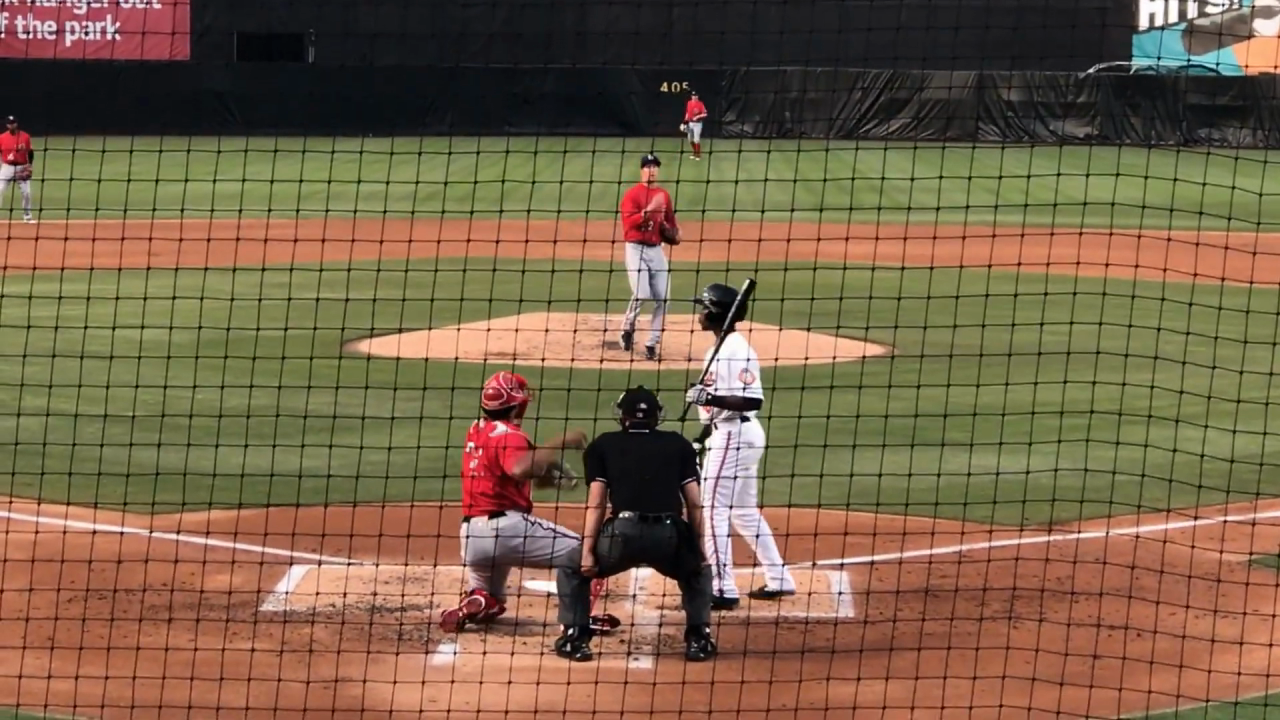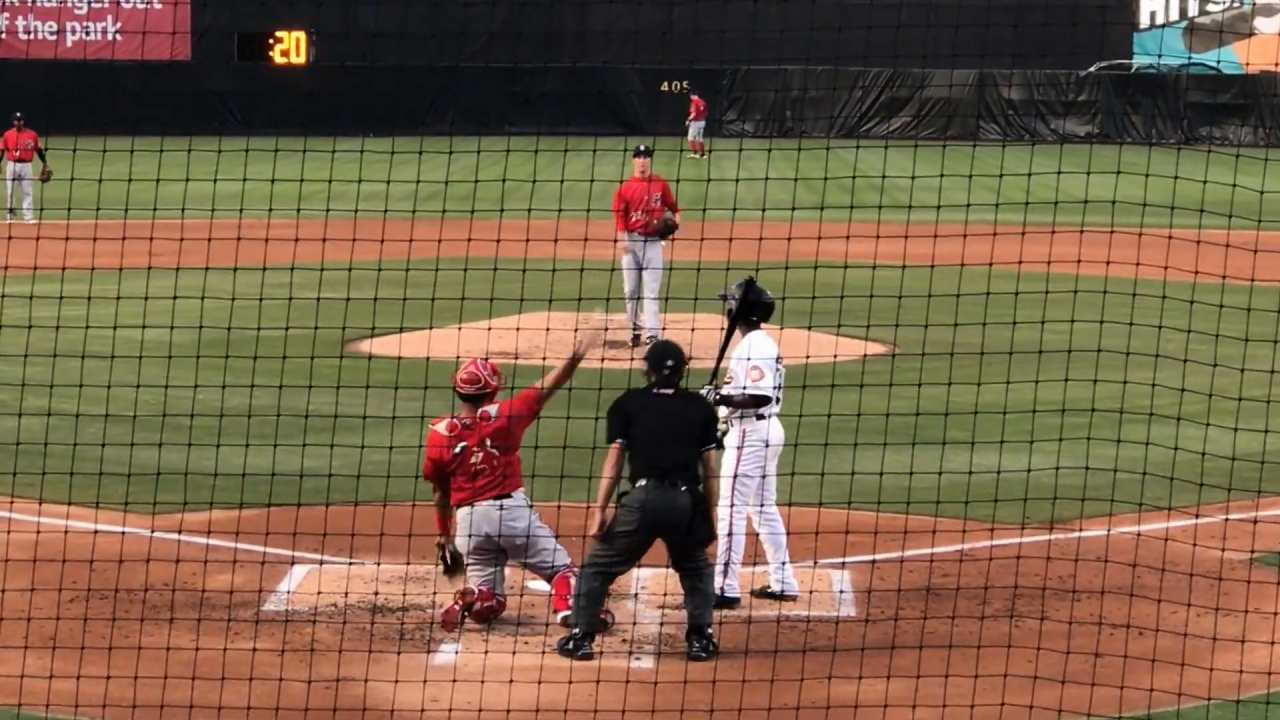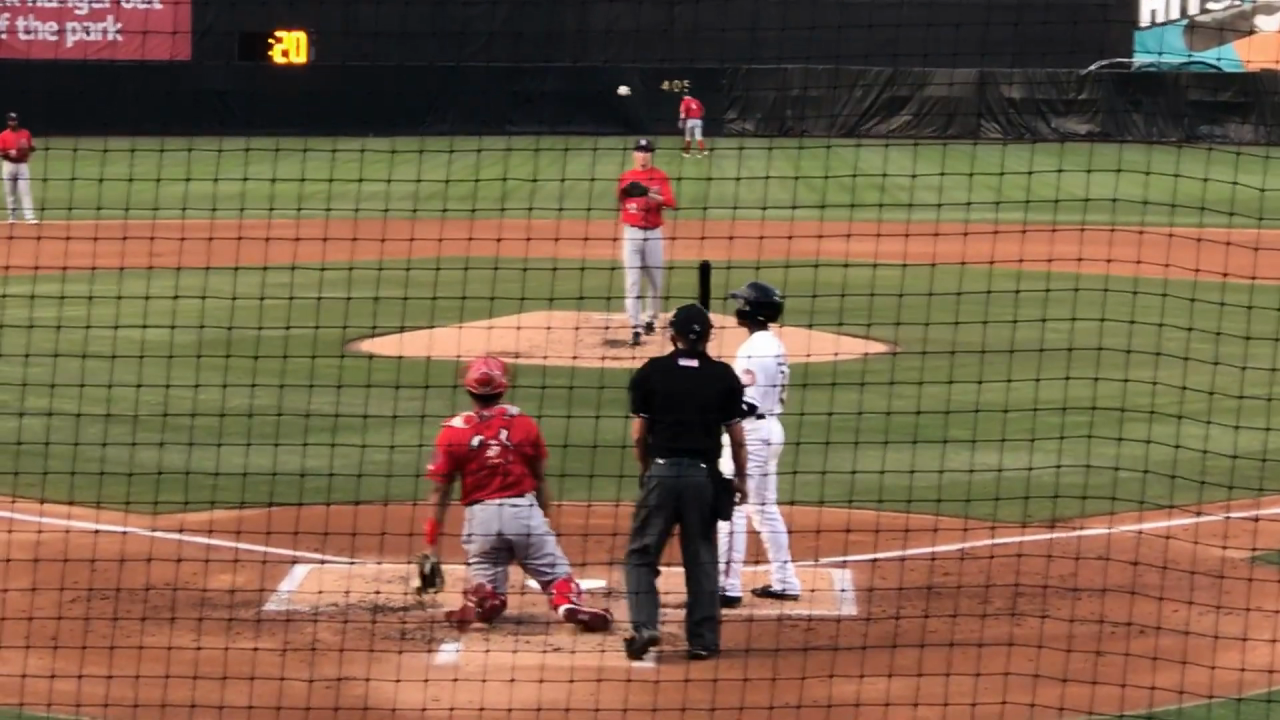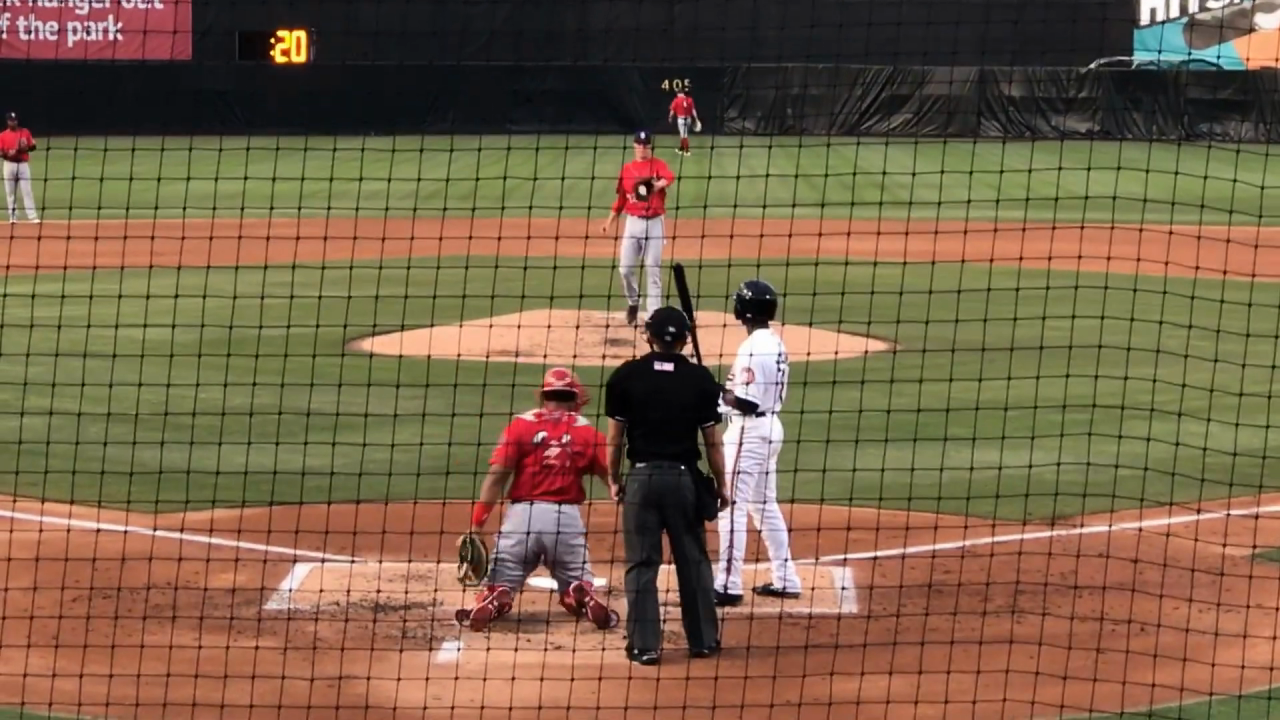
dt=0.5s
person 1, frame 1
left shoulder: (604, 445)
right shoulder: (678, 444)
left elbow: (596, 501)
right elbow: (694, 502)
left wrist: (587, 551)
right wrist: (698, 549)
left hip: (624, 533)
right hip: (669, 535)
left knee: (572, 566)
right knee: (698, 569)
left ankle: (576, 638)
right ankle: (699, 638)
person 1, frame 2
left shoulder: (627, 403)
right shoulder: (700, 407)
left elbow: (614, 462)
right elbow: (709, 469)
left wrist: (598, 512)
right wrist: (707, 516)
left hip: (642, 498)
right hip: (685, 501)
left knee: (597, 566)
right knee: (697, 569)
left ankle: (580, 637)
right ankle: (701, 638)
person 1, frame 3
left shoulder: (651, 372)
right shoulder: (723, 376)
left elbow: (639, 436)
right elbow: (737, 437)
right wrist: (740, 477)
left hip: (661, 472)
right hip: (703, 476)
left knee: (642, 554)
right knee: (702, 559)
left ankle: (645, 627)
right ankle: (703, 639)
person 1, frame 4
left shoulder: (626, 375)
right shoulder: (700, 378)
left elbow: (615, 438)
right elbow: (712, 441)
left wrist: (614, 478)
right wrist: (721, 484)
left hip: (642, 478)
right hip: (684, 478)
left knee: (641, 564)
right knee: (693, 560)
left ankle: (645, 644)
right ankle: (704, 639)
person 2, frame 1
left shoulder: (736, 350)
right shoulder: (721, 348)
left elbow: (753, 400)
left wrist: (710, 399)
right wrist: (701, 439)
left hip: (734, 436)
right hip: (735, 434)
left knee: (714, 511)
right knee: (744, 510)
left ankle: (723, 590)
right ankle: (779, 580)
person 2, frame 2
left shoulder: (752, 347)
right shoulder: (762, 343)
left elbow: (761, 397)
left wrist: (721, 398)
right wrist: (728, 414)
left hip: (750, 433)
right hip: (765, 430)
left knee: (731, 509)
right knee: (763, 508)
left ankle: (726, 589)
right ankle: (783, 583)
person 2, frame 3
left shoulder: (753, 349)
right shoulder: (774, 346)
left elbow: (746, 405)
left hip: (749, 433)
right hip: (769, 429)
left knee: (731, 509)
right knee: (763, 507)
left ankle: (727, 588)
right ankle: (785, 581)
person 2, frame 4
left shoulder: (754, 347)
right shoulder: (775, 343)
left elbow: (747, 402)
right wrist: (725, 392)
left hip: (749, 431)
right hip: (768, 427)
left knee: (732, 506)
right knee: (765, 505)
left ankle: (729, 586)
right ankle: (785, 579)
person 3, frame 1
left shoulder: (479, 429)
right shoulder: (507, 434)
right elbow: (521, 470)
left wrist: (546, 463)
right wrist: (560, 444)
left hip: (472, 532)
right hip: (508, 526)
left knee: (489, 605)
left ankle: (472, 607)
person 3, frame 2
left shoulder: (439, 434)
right shoulder: (501, 414)
left elbow: (441, 493)
right elbow: (547, 388)
left wrist: (445, 534)
right wrist: (575, 357)
left hip: (468, 518)
right hip: (511, 510)
left knee: (487, 605)
right knee: (561, 569)
left ankle: (467, 602)
right ankle: (569, 607)
person 3, frame 3
left shoulder: (453, 430)
right shoulder: (522, 422)
left elbow: (441, 488)
right elbow: (539, 477)
left wrist: (431, 538)
right wrist: (545, 511)
left hip: (480, 516)
right hip: (523, 511)
left knee: (489, 603)
right knee: (559, 577)
left ankle: (476, 600)
right ankle: (570, 604)
person 3, frame 4
left shoulder: (520, 425)
right shoulder: (587, 432)
left elbow: (497, 474)
left wrist: (476, 525)
left hip: (521, 516)
right hip: (565, 518)
left knee: (498, 590)
right knee: (578, 587)
left ankle: (493, 602)
right ankle: (581, 597)
person 4, frame 1
left shoulder: (664, 194)
right shoulder: (632, 194)
left elbow: (670, 217)
right elbow: (629, 222)
left wrist: (675, 230)
right wrist: (649, 208)
left hip: (657, 250)
right hip: (636, 250)
left knee: (661, 299)
right knee: (641, 294)
left ankle: (652, 344)
right ankle: (628, 327)
person 4, frame 2
left shoulder: (661, 184)
right shoulder: (624, 186)
left elbow: (672, 206)
right elbow: (619, 216)
left wrist: (676, 217)
right wrist: (621, 240)
left hip: (653, 241)
right hip: (632, 241)
left knee: (651, 291)
right knee: (631, 290)
left ankle: (652, 335)
right ankle: (636, 331)
person 4, frame 3
left shoulder: (660, 177)
right shoulder: (626, 177)
left elbow: (671, 202)
left wrist: (651, 196)
right wrist: (624, 224)
left hip: (653, 233)
right hip: (631, 233)
left knee: (655, 280)
right knee: (632, 282)
left ankle: (651, 319)
right ankle: (636, 328)
person 4, frame 4
left shoulder: (659, 165)
right shoulder: (626, 168)
left elbow: (669, 177)
right elbow: (621, 197)
left wrist: (658, 185)
right wrist: (611, 220)
left hip: (654, 223)
right hip: (632, 222)
left knee: (653, 272)
right knee: (626, 269)
right ankle: (633, 303)
